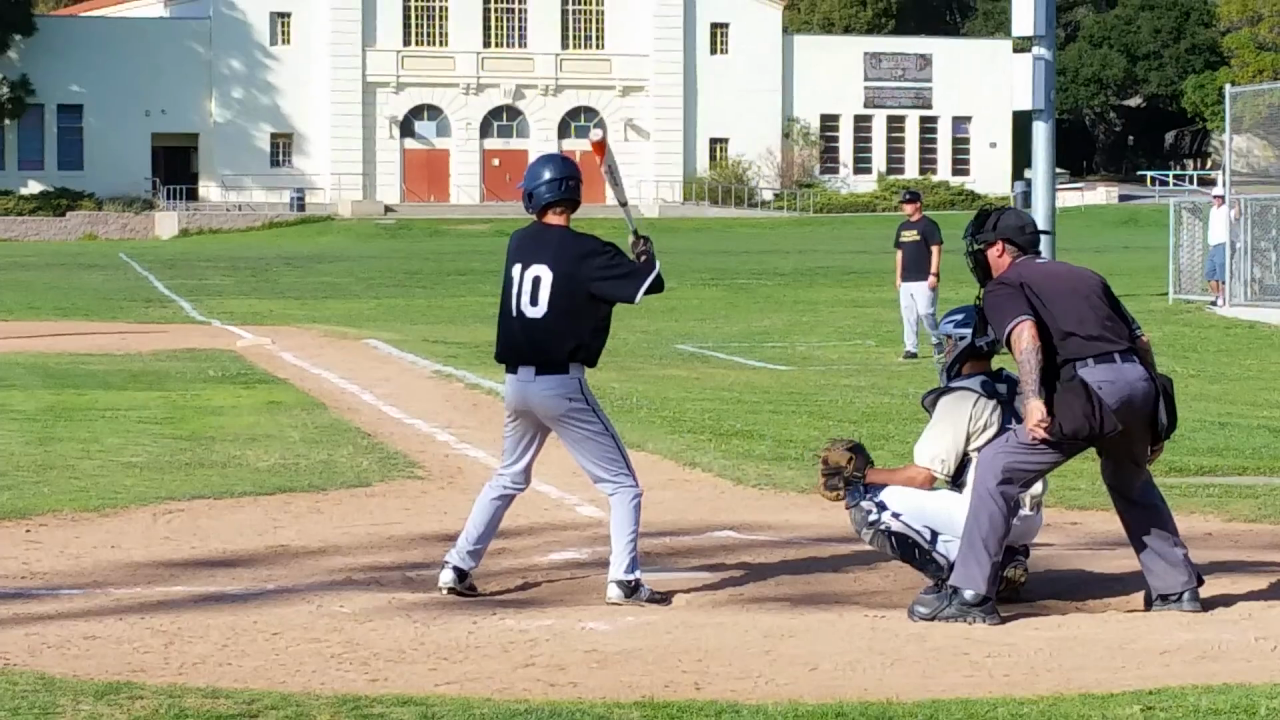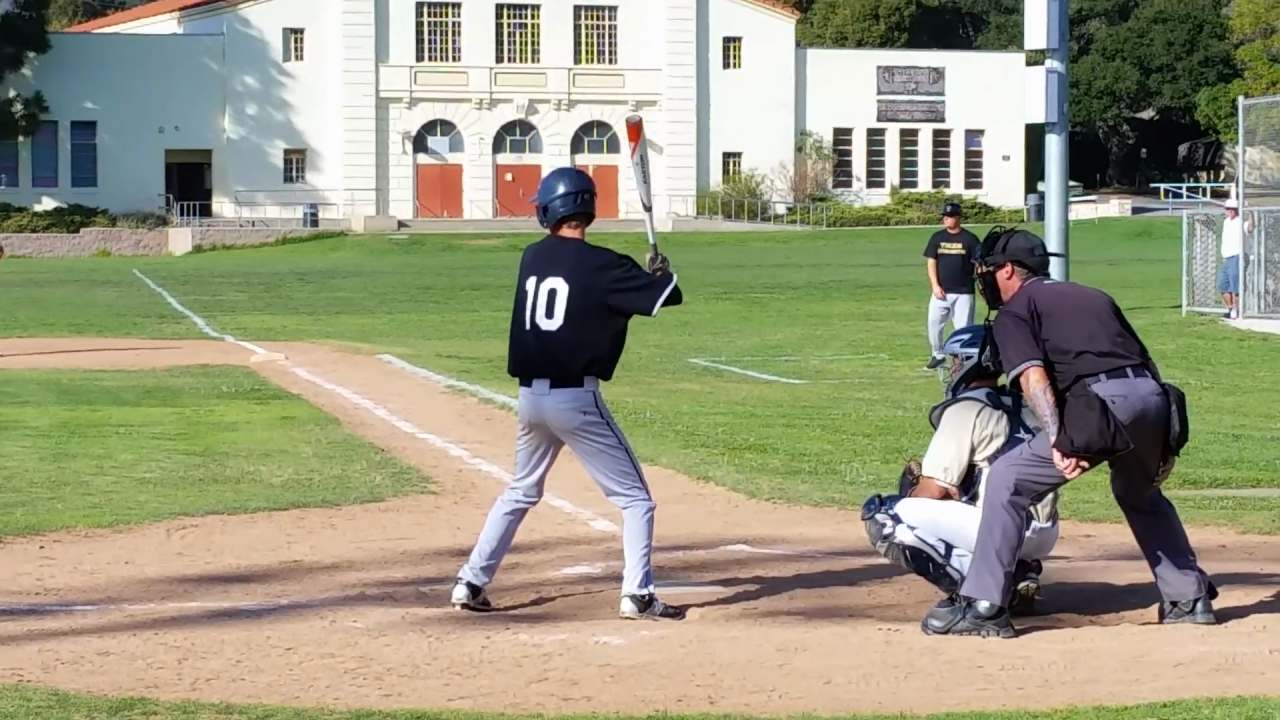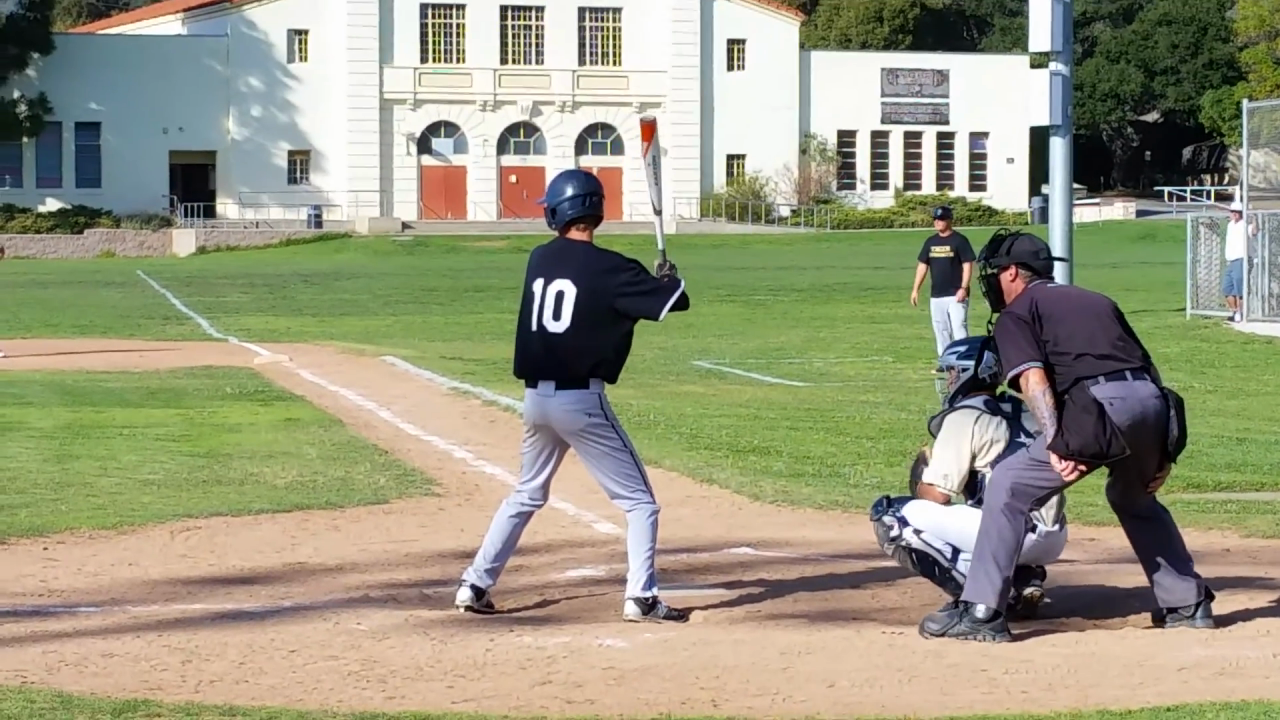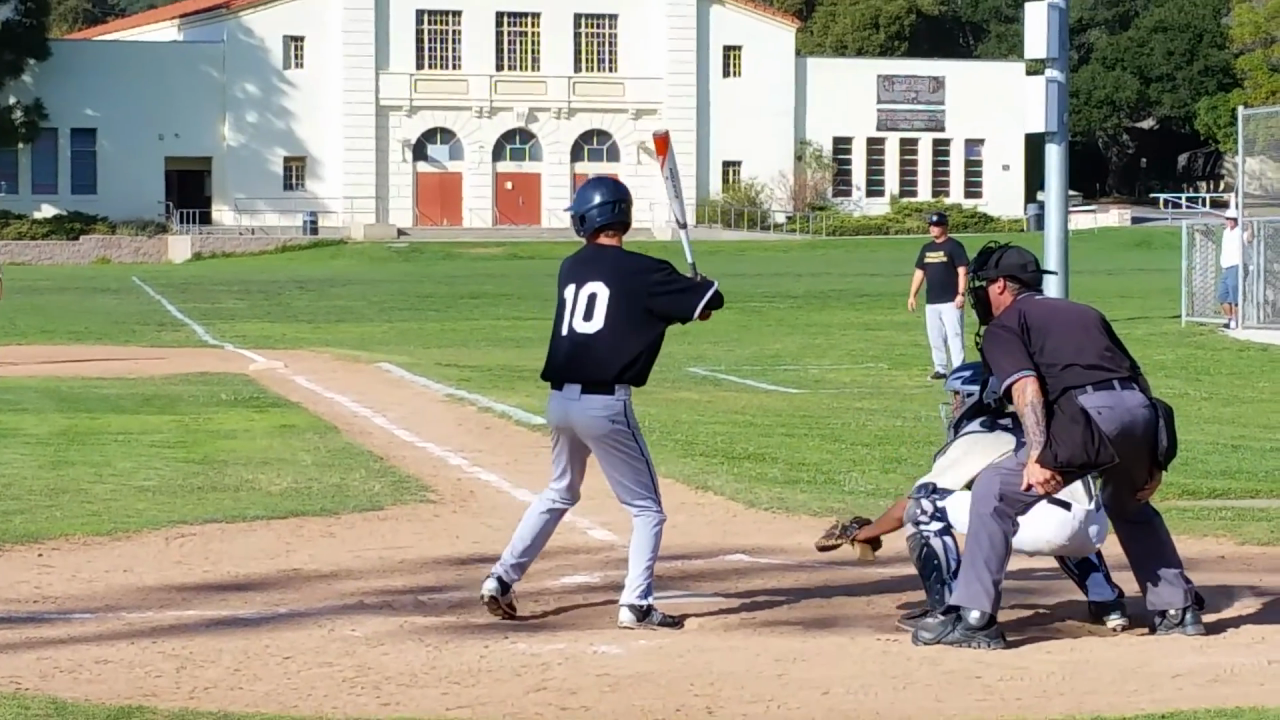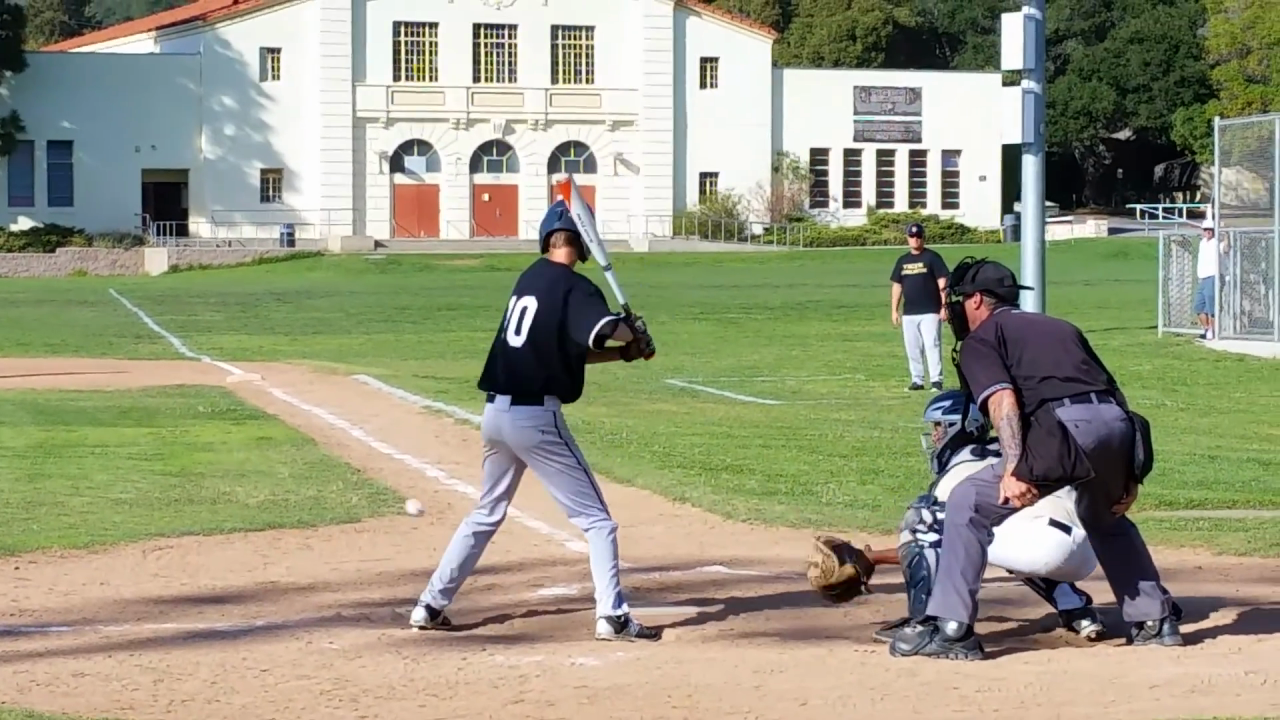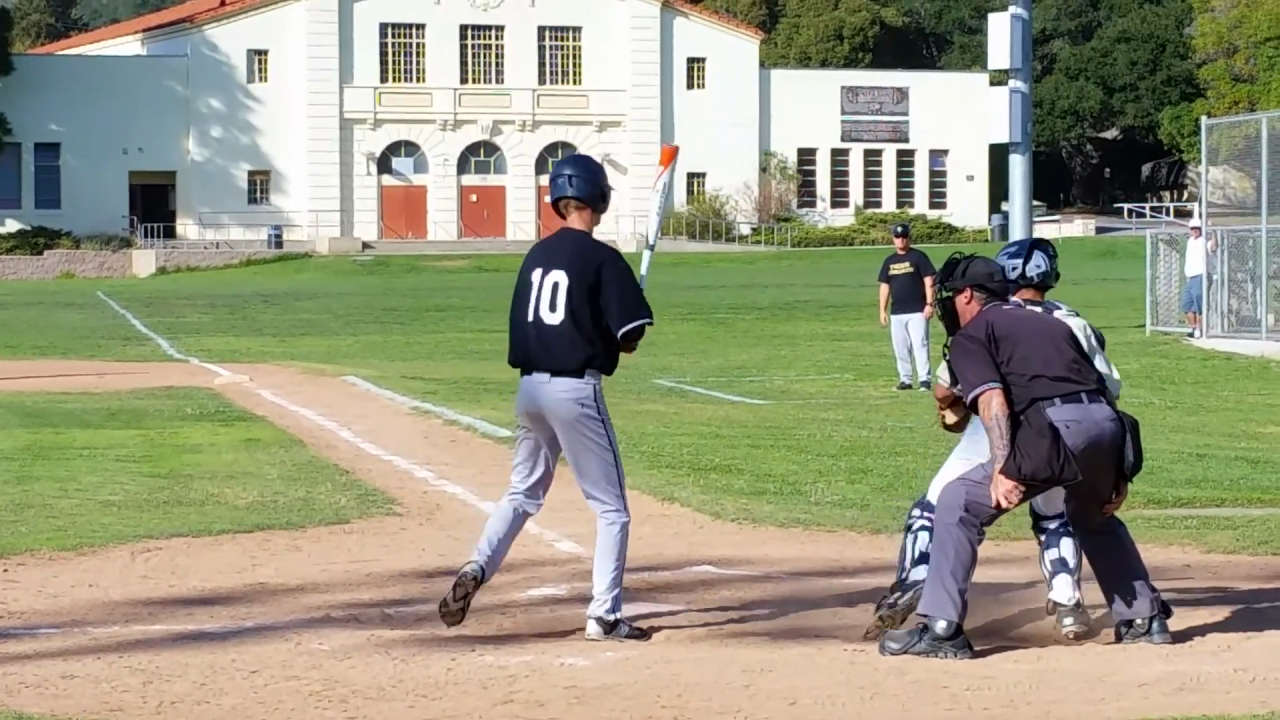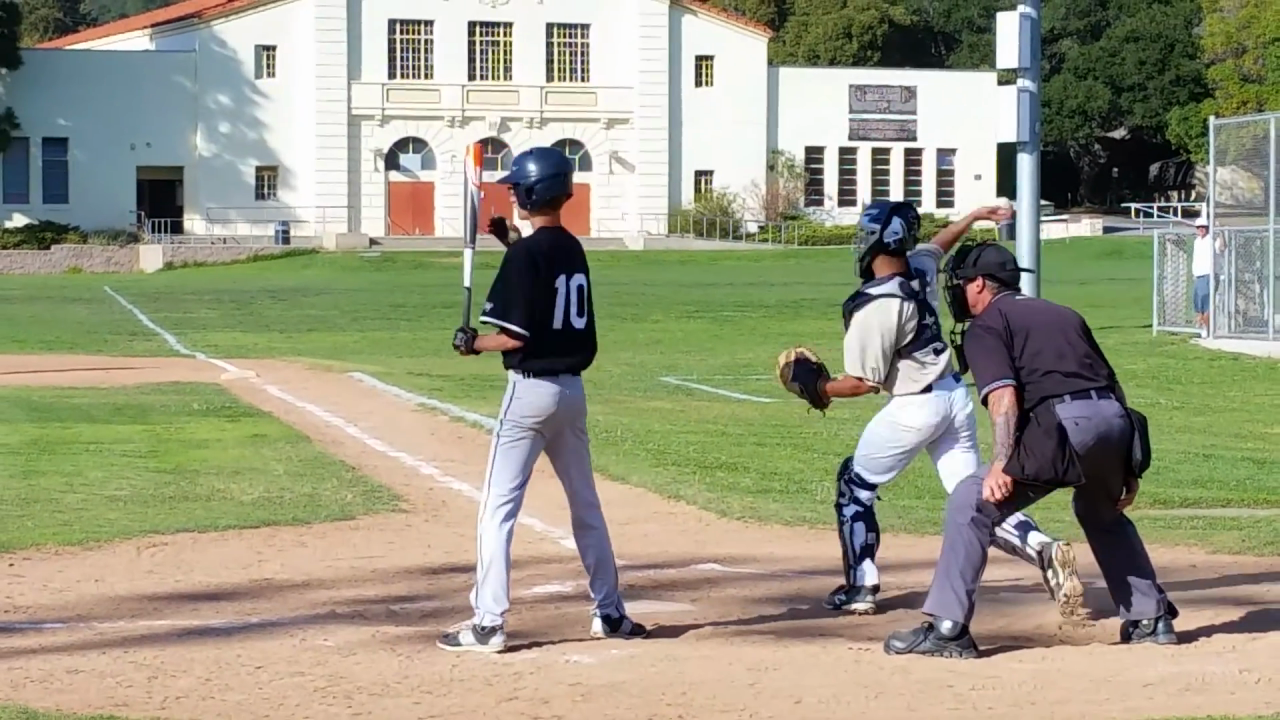
dt=0.7s
person 1, frame 1
left shoulder: (518, 243)
right shoulder: (585, 250)
right elbow: (650, 284)
left wrist: (623, 260)
right wrist: (643, 256)
left hip: (517, 382)
right hip: (561, 385)
left knee: (508, 478)
right knee: (622, 484)
left ankle: (457, 566)
right ankle: (624, 581)
person 1, frame 2
left shoulder: (531, 257)
right shoulder: (601, 264)
right elbow: (669, 296)
left wrist: (638, 276)
right wrist: (658, 272)
left hip: (531, 395)
right hip: (575, 398)
left knee: (519, 492)
right knee: (636, 499)
left ankle: (470, 583)
right ankle: (638, 595)
person 1, frame 3
left shoulder: (538, 259)
right shoulder: (609, 267)
right elbow: (676, 301)
left wrist: (646, 281)
right wrist: (666, 278)
left hip: (537, 397)
right hip: (581, 399)
left knee: (526, 495)
right knee: (640, 502)
left ankle: (474, 585)
right ankle: (642, 598)
person 1, frame 4
left shoulder: (570, 267)
right shoulder: (642, 271)
right elbow: (710, 300)
left wrist: (675, 297)
right wrist: (691, 287)
left hip: (561, 400)
right hip: (605, 404)
left knee: (558, 495)
right knee: (646, 509)
left ankle: (501, 577)
right ankle: (636, 605)
person 1, frame 5
left shoulder: (530, 277)
right shoulder: (575, 286)
right elbow: (599, 332)
left wrist: (621, 352)
right wrist: (634, 336)
left hip: (496, 412)
right hip: (536, 417)
left knee: (485, 515)
right knee: (596, 519)
left ankle: (430, 605)
right ankle: (612, 616)
person 1, frame 6
left shoulder: (538, 252)
right shoulder: (603, 258)
right elbow: (630, 332)
right wrist: (618, 340)
left hip: (532, 388)
right hip: (576, 391)
left knee: (522, 495)
right knee: (611, 510)
left ankle: (478, 566)
right ankle: (605, 616)
person 1, frame 7
left shoulder: (526, 253)
right shoulder: (571, 248)
left elbow: (515, 336)
left wrist: (474, 343)
left hip: (531, 389)
right hip: (571, 389)
left knee: (498, 508)
right knee: (586, 506)
left ankle: (487, 623)
right ankle: (609, 613)
person 2, frame 1
left shoulder: (1004, 286)
right shoulder: (1086, 275)
left elbow: (1025, 333)
right elbow: (1140, 342)
left wrist: (1032, 400)
right wrist: (1154, 418)
left hip: (1091, 390)
right hip: (1138, 384)
left knee: (997, 468)
right knee: (1131, 482)
left ankle: (970, 595)
right ankle: (1177, 588)
person 2, frame 2
left shoulder: (1013, 310)
right shoulder: (1094, 295)
left elbow: (1033, 377)
left wrist: (1057, 441)
right wrist: (1163, 439)
left hip: (1103, 405)
right hip: (1153, 397)
left knee: (1007, 479)
right knee: (1141, 494)
left ankle: (984, 607)
right ankle: (1190, 598)
person 2, frame 3
left shoulder: (1016, 313)
right shoulder: (1099, 300)
left elbow: (1033, 379)
left wrist: (1056, 445)
right wrist: (1159, 451)
left hip: (1102, 407)
right hip: (1152, 403)
left knee: (1008, 486)
right knee: (1135, 500)
left ankle: (981, 611)
right ankle: (1187, 604)
person 2, frame 4
left shoulder: (1003, 325)
right shoulder: (1085, 312)
left elbow: (1026, 387)
left wrist: (1038, 455)
right wrist: (1150, 459)
left hip: (1089, 416)
right hip: (1140, 412)
left knee: (993, 492)
right knee: (1130, 505)
left ankle: (974, 618)
right ankle: (1178, 609)
person 2, frame 5
left shoulder: (980, 338)
right shoulder: (1062, 326)
left elbow: (1003, 400)
left wrist: (1014, 468)
right wrist: (1127, 472)
left hip: (1067, 429)
right hip: (1119, 426)
left knee: (969, 504)
right knee: (1106, 518)
left ankle: (952, 630)
right ankle: (1155, 620)
person 2, frame 6
left shoulder: (971, 334)
right shoulder: (1052, 322)
left elbow: (992, 400)
left wrist: (1003, 469)
right wrist: (1116, 471)
left hip: (1056, 429)
right hip: (1107, 424)
left knee: (960, 503)
right knee: (1094, 517)
left ankle: (941, 629)
right ankle: (1144, 618)
person 2, frame 7
left shoulder: (986, 324)
right shoulder: (1064, 313)
left elbow: (1003, 395)
left wrist: (1001, 467)
right wrist: (1125, 466)
left hip: (1064, 425)
right hip: (1115, 421)
left knee: (970, 503)
right knee: (1104, 516)
left ankle: (947, 629)
right ankle: (1152, 619)
person 3, frame 1
left shoulder: (960, 397)
right shoulder: (1015, 389)
left elbow: (921, 477)
left wrist: (866, 474)
right hip: (1028, 520)
left knee: (866, 504)
right ankle: (1005, 557)
person 3, frame 2
left shoulder: (965, 408)
right shoulder: (1023, 406)
left elbow: (934, 489)
left wrist: (910, 493)
right hip: (1044, 533)
left knee: (881, 515)
right ankle: (1018, 573)
person 3, frame 3
left shoulder: (963, 416)
right shoulder: (1024, 412)
left elbow: (936, 496)
left wrist: (920, 486)
right hip: (1052, 538)
left knee: (888, 516)
right ankle: (1026, 579)
person 3, frame 4
left shoulder: (973, 440)
right shoulder: (1024, 425)
left elbow: (914, 500)
left wrist: (868, 530)
left hip: (1051, 521)
right hip: (1093, 525)
left knee: (925, 504)
right ankle: (1107, 604)
person 3, frame 5
left shoulder: (961, 473)
left elbow: (927, 535)
left wrist: (875, 558)
left hip: (1051, 544)
right hip: (1085, 551)
left knee: (923, 516)
left ankle: (925, 622)
right ankle: (1077, 612)
person 3, frame 6
right shoulder: (1073, 323)
left elbow: (943, 391)
right elbow: (1109, 388)
left wrist: (949, 407)
left knee: (930, 513)
right knee: (1053, 519)
left ankle: (912, 586)
right ankle: (1067, 606)
person 3, frame 7
left shoulder: (872, 309)
right shoulder: (921, 270)
left elbow: (857, 383)
right elbow: (940, 244)
left wrist: (818, 389)
right wrist: (974, 216)
left hip: (915, 408)
right hip: (955, 398)
left knee: (855, 484)
left ankle: (862, 590)
right ankle: (1042, 548)
